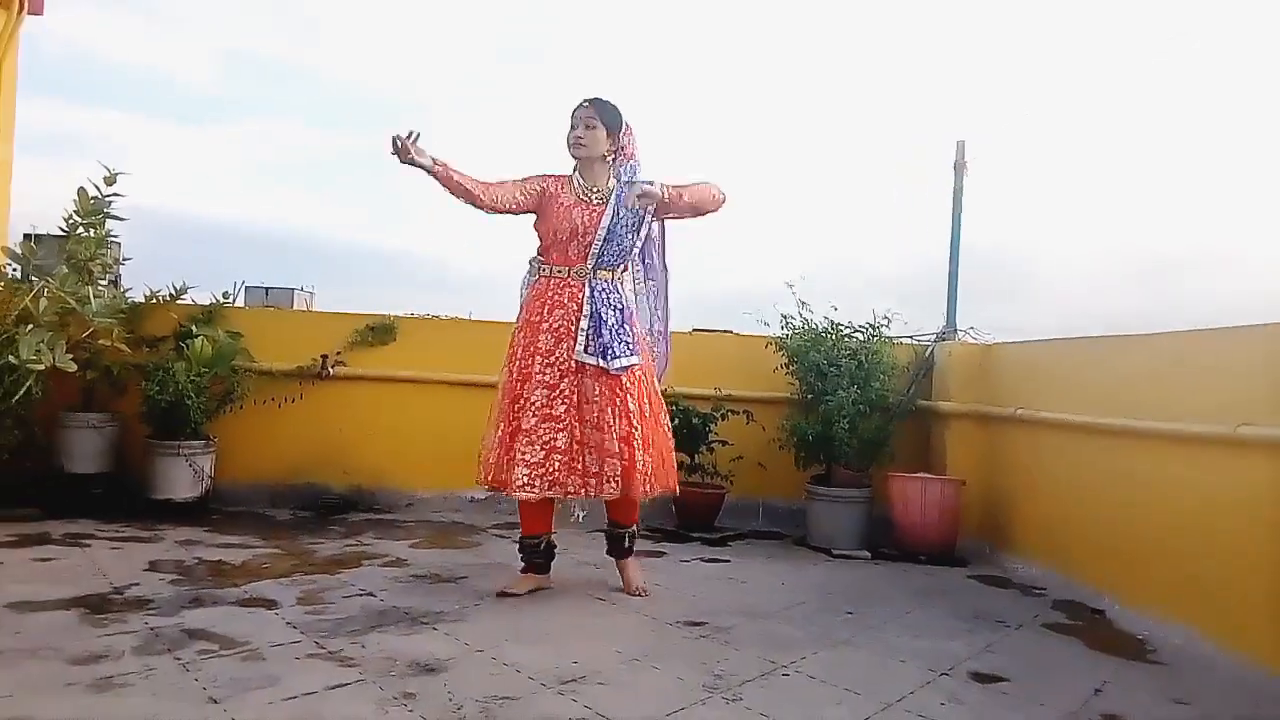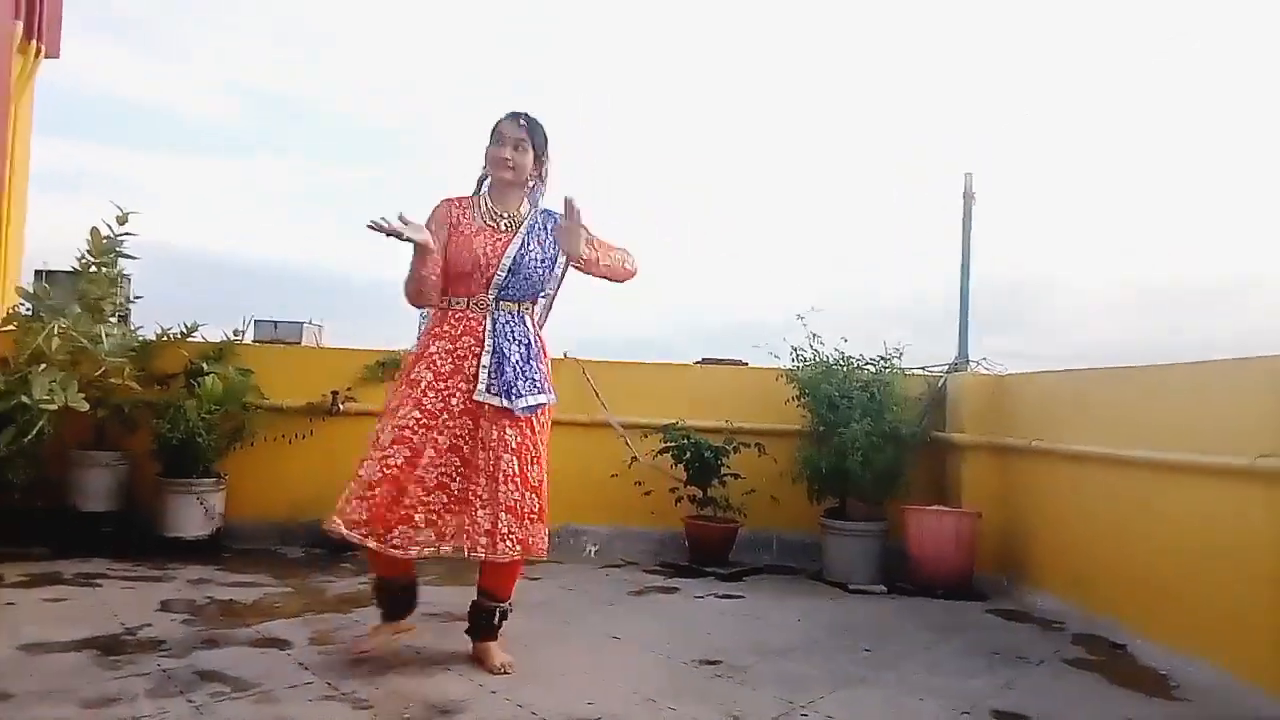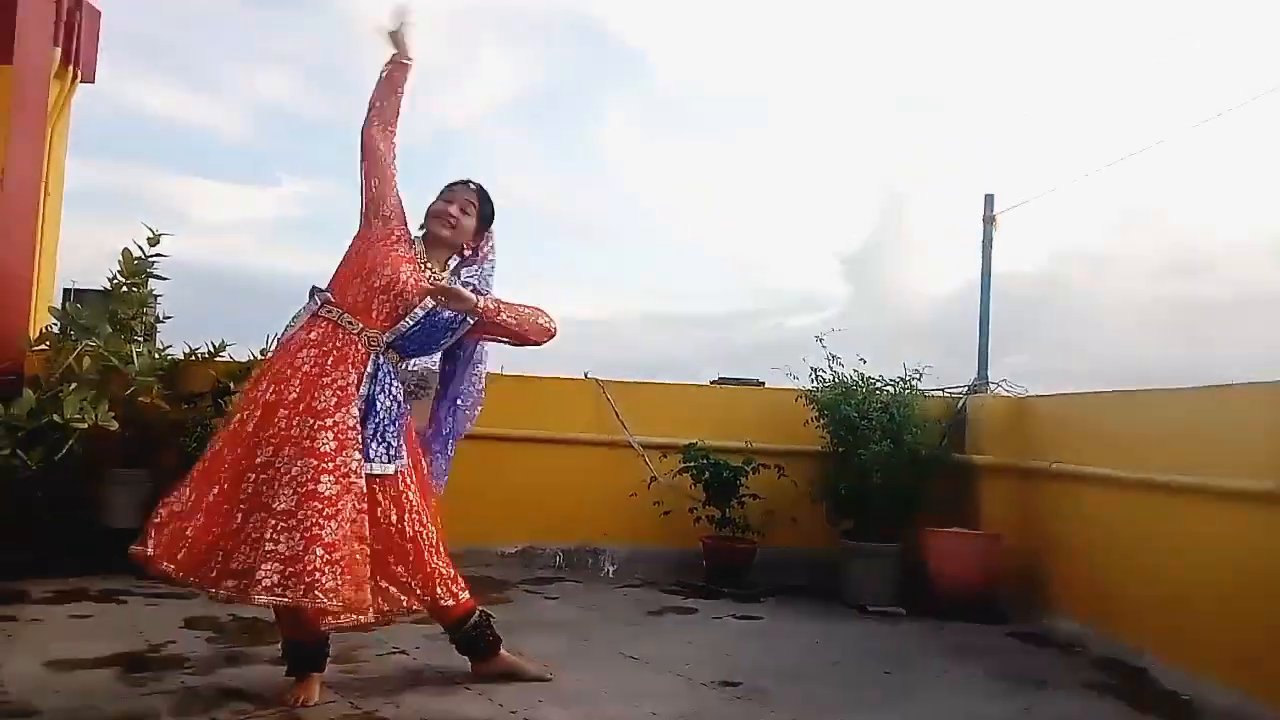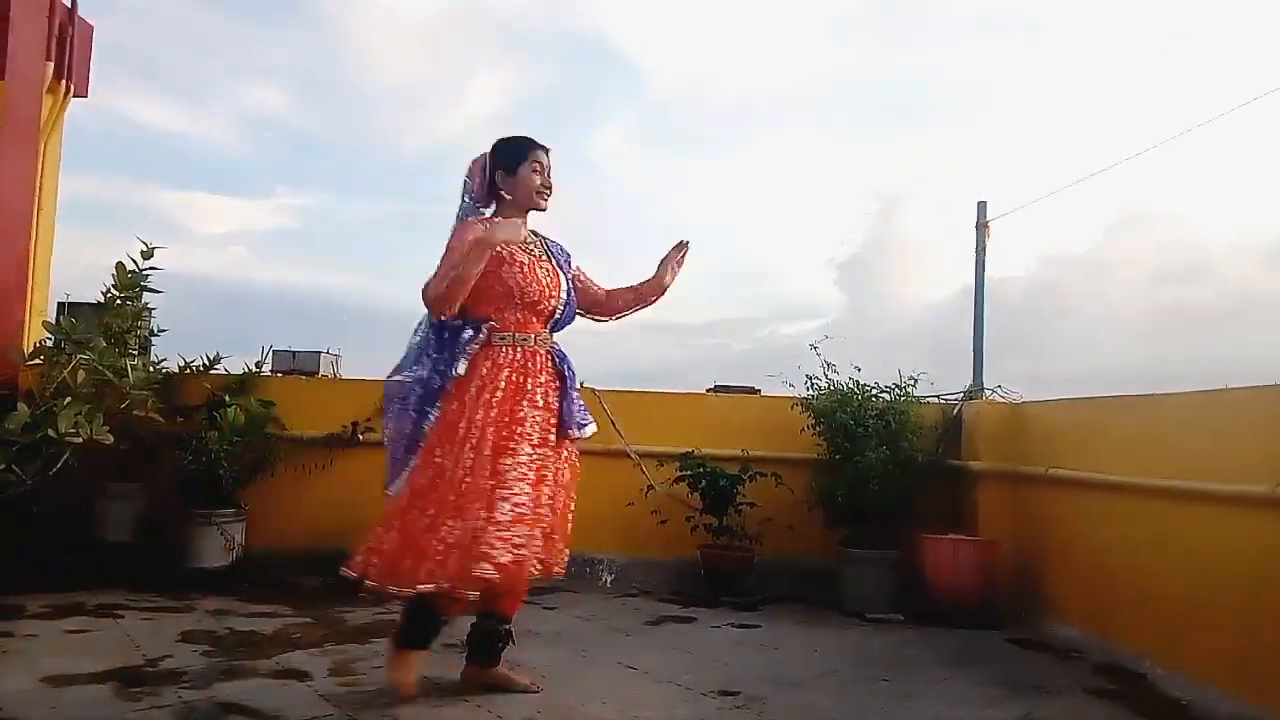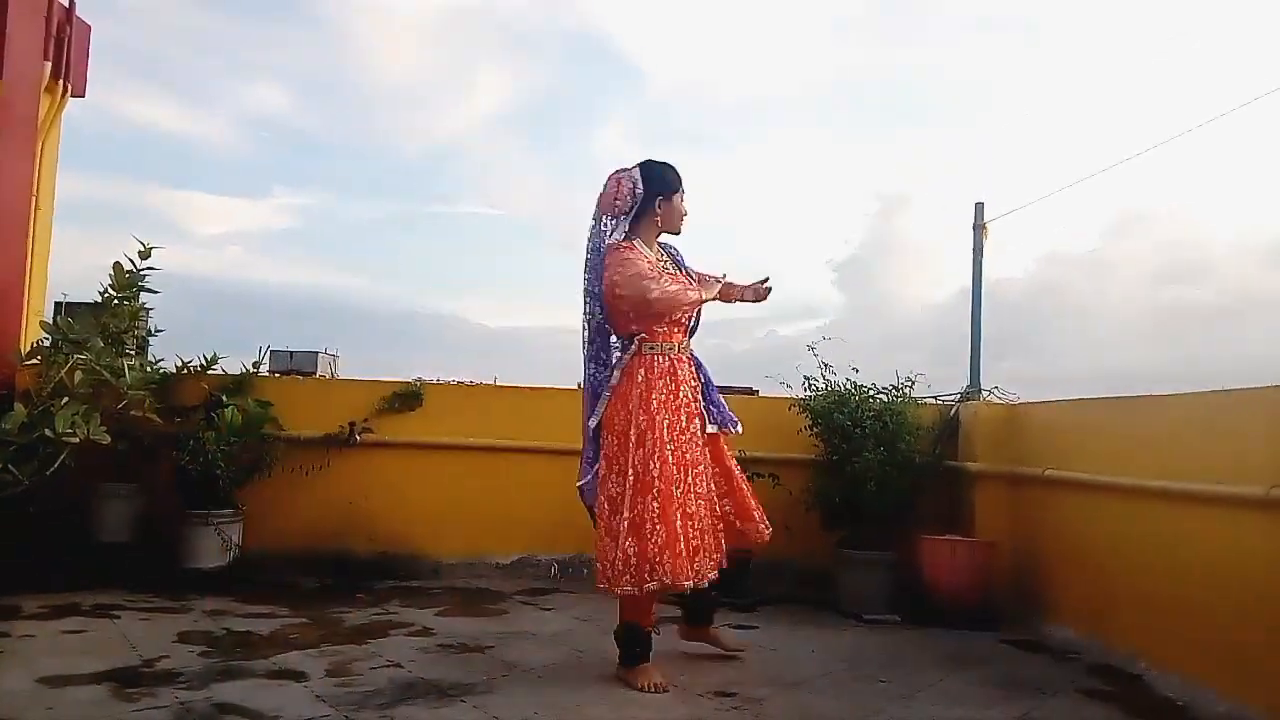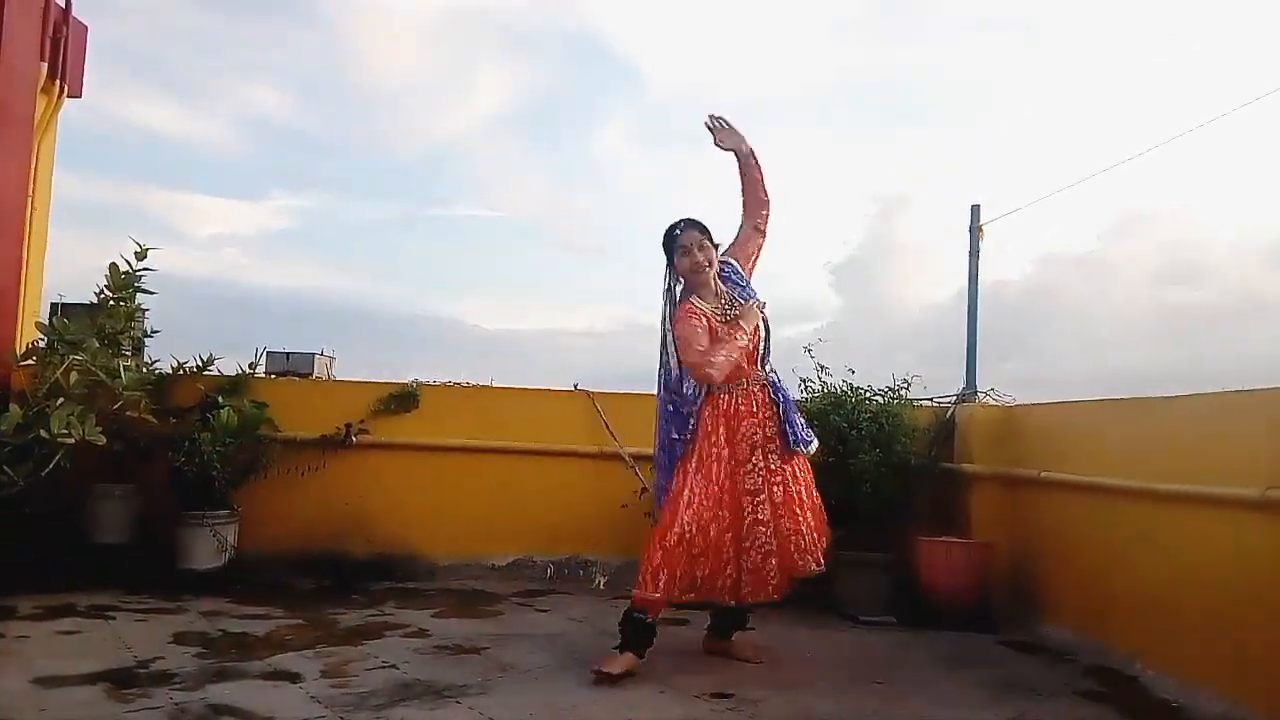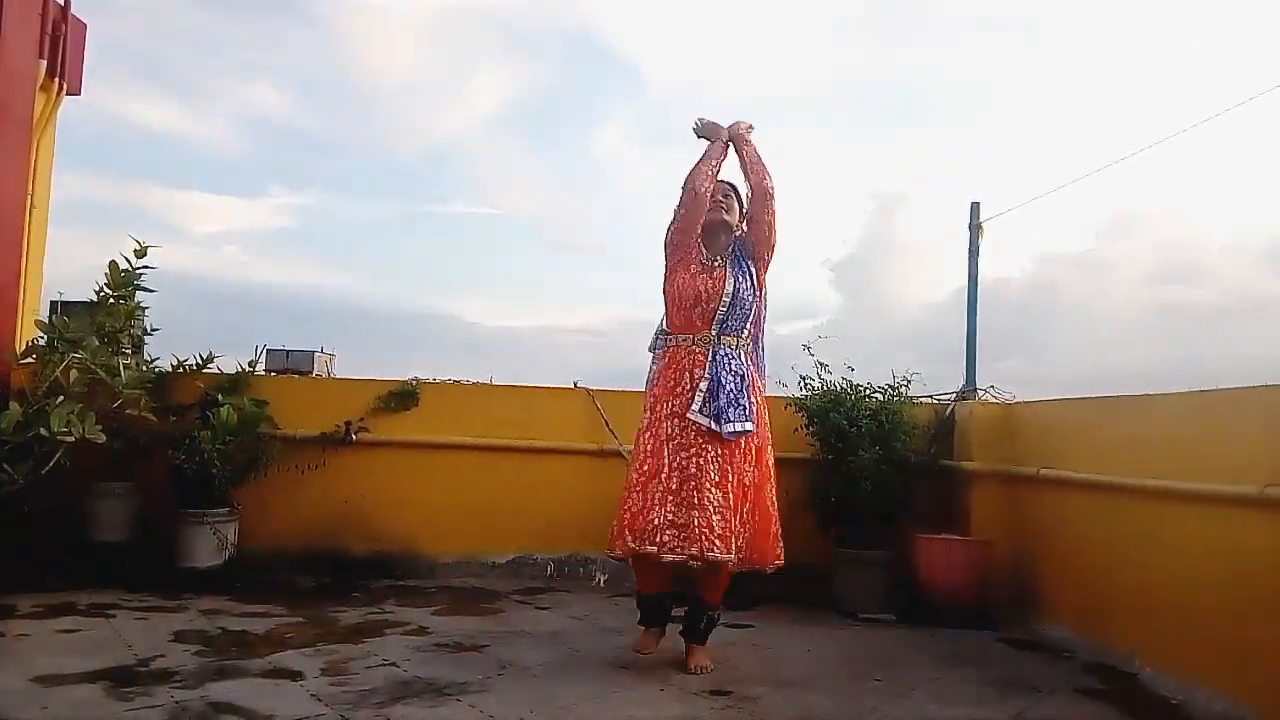
dt=0.7s
person 1, frame 1
left shoulder: (642, 195)
right shoulder: (547, 189)
left elbow: (713, 197)
right elbow: (484, 194)
left wrist: (662, 195)
right wrist: (429, 165)
left hip: (611, 328)
right hip: (547, 326)
left knee: (620, 441)
right knee: (535, 440)
left ankle: (624, 551)
right ankle: (536, 563)
person 1, frame 2
left shoulder: (557, 226)
right shoulder: (453, 213)
left elbow: (624, 266)
right elbow: (422, 296)
left wrist: (578, 244)
right wrist: (423, 249)
left hip: (516, 369)
right hip: (443, 360)
left knee: (509, 500)
right knee: (396, 484)
left ankle: (486, 632)
right ankle: (396, 607)
person 1, frame 3
left shoulder: (468, 303)
right shoulder: (387, 229)
left elbow: (543, 328)
right elbow: (377, 134)
left wrist: (474, 307)
right wrist: (401, 60)
left hip: (366, 398)
right hip: (304, 377)
left knee: (404, 529)
right knee: (292, 520)
left ankle: (485, 649)
right ankle: (306, 667)
person 1, frame 4
left shoulder: (553, 254)
right shoulder: (477, 233)
left elbow: (604, 307)
right elbow: (441, 302)
left wrist: (664, 278)
right wrist: (484, 244)
left hip: (543, 391)
right hip: (491, 387)
left knee: (524, 527)
right knee: (484, 519)
left ankle: (483, 657)
right ankle: (411, 639)
person 1, frame 5
left shoulder: (666, 255)
right shoulder: (623, 258)
right elbow: (651, 296)
left wrist: (737, 290)
right wrist: (704, 288)
left hip: (684, 391)
right hip: (644, 396)
left knee: (712, 510)
right knee: (650, 520)
left ankle: (698, 620)
right ankle: (634, 656)
person 1, frame 6
left shoulder: (734, 273)
right shoulder: (686, 312)
left elbow: (760, 207)
right elbow: (710, 373)
left wrist: (742, 149)
right wrist: (743, 328)
left hip: (767, 418)
right hip: (721, 425)
left knee: (763, 532)
right knee: (688, 530)
left ankle: (724, 631)
right ankle: (631, 645)
person 1, frame 7
left shoulder: (753, 257)
right shoulder: (680, 252)
left elbow: (764, 192)
right elbow: (694, 185)
left wrist: (736, 135)
right wrist: (723, 139)
left hip: (733, 392)
right hip: (676, 387)
left knee: (721, 517)
right knee: (654, 509)
left ankle: (698, 634)
right ankle: (653, 619)
